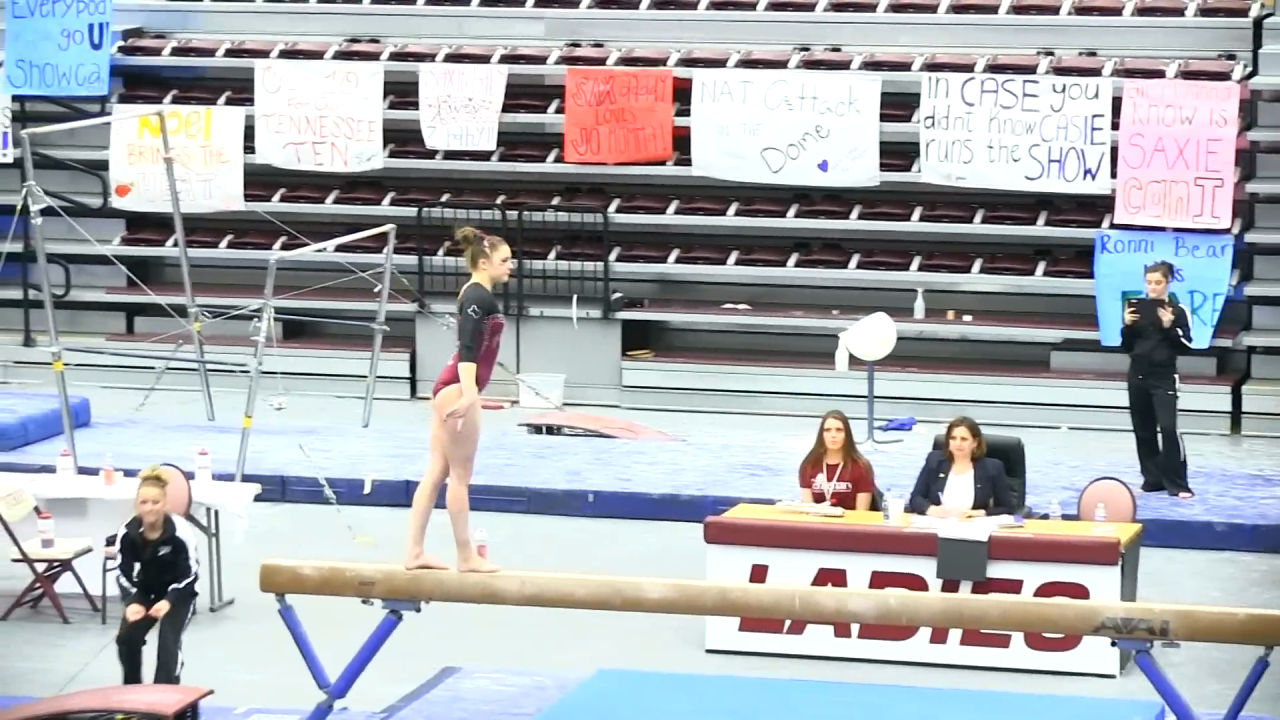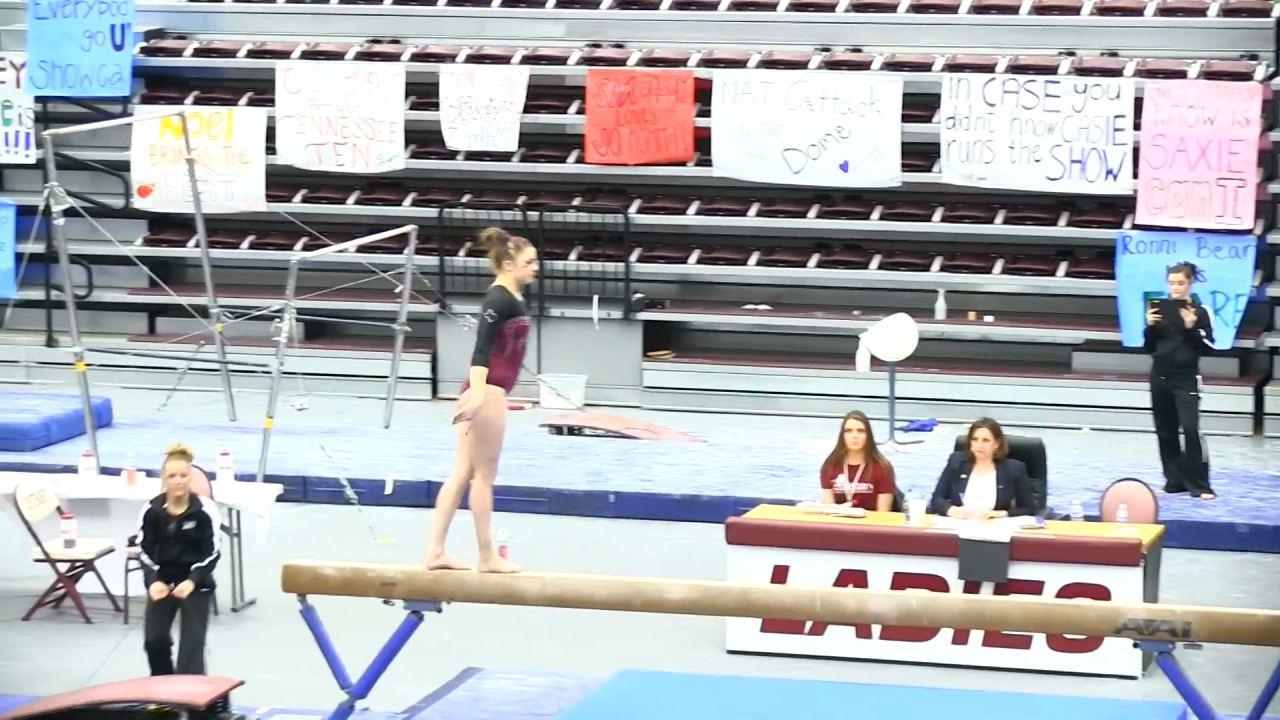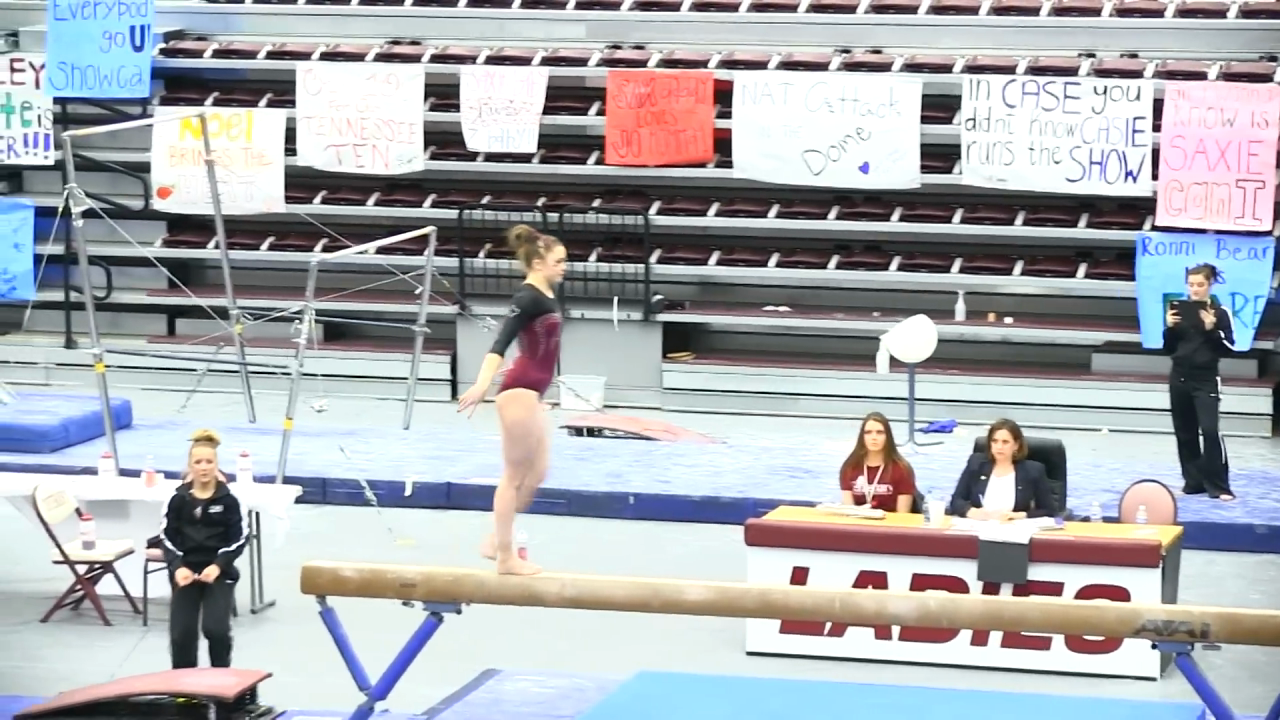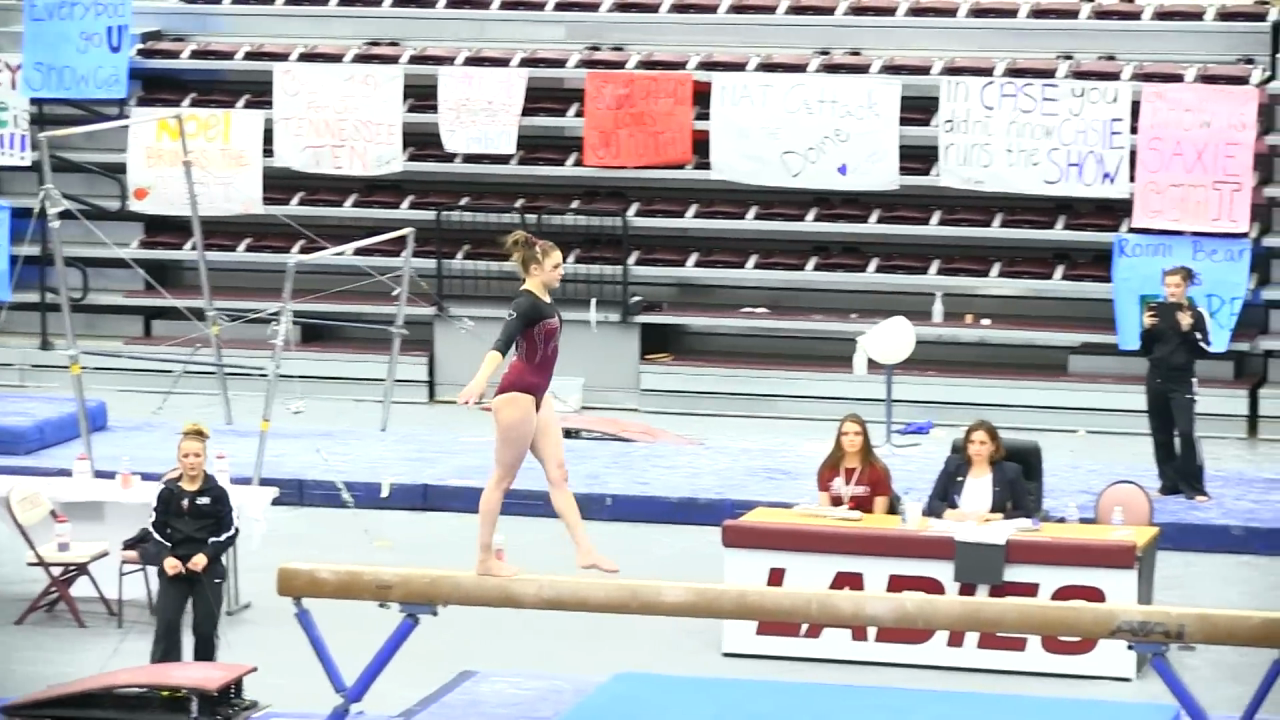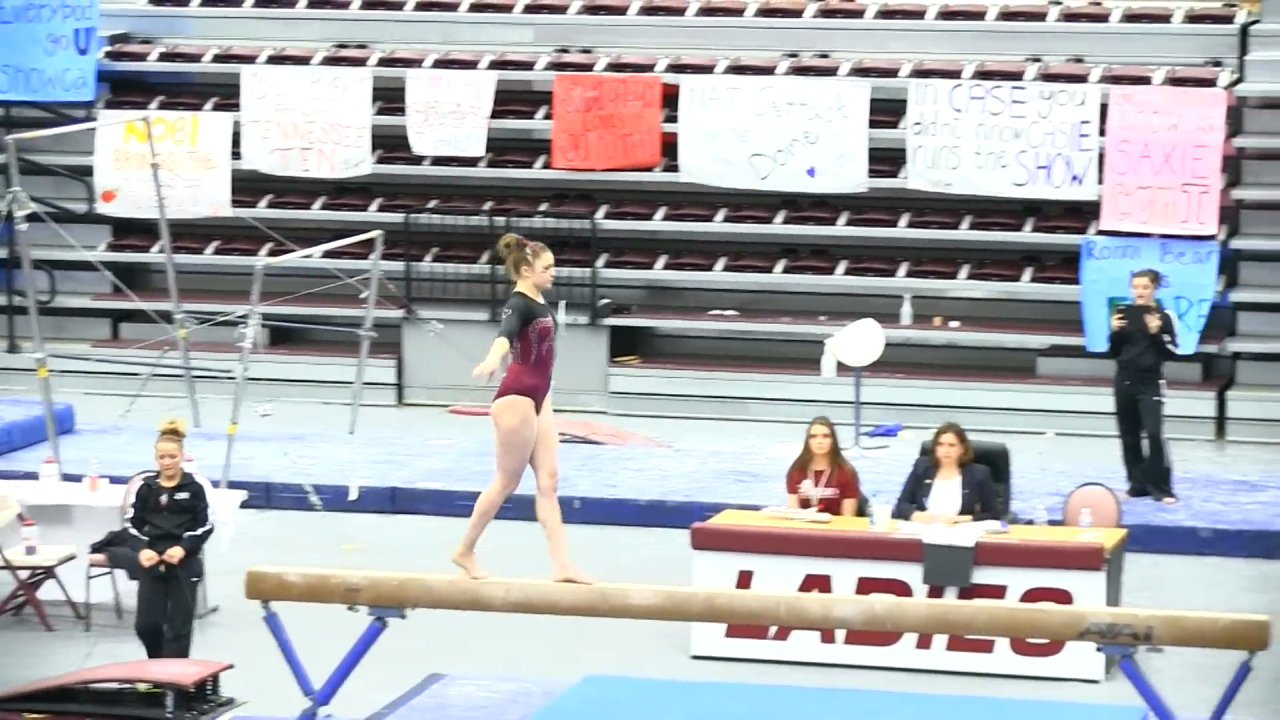
dt=0.2s
person 1, frame 1
left shoulder: (474, 293)
right shoulder: (479, 297)
right elbow: (468, 349)
right wrist: (468, 395)
left hip: (451, 387)
right hip: (458, 388)
left knee: (436, 472)
right knee: (460, 475)
left ankle: (415, 551)
right ankle: (466, 556)
person 1, frame 2
left shoulder: (511, 296)
right shoulder: (500, 300)
right elbow: (482, 350)
right wrist: (477, 397)
left hip: (488, 391)
right hip: (487, 391)
left knee: (463, 473)
right knee: (485, 475)
left ankle: (436, 550)
right ankle: (487, 557)
person 1, frame 3
left shoulder: (544, 294)
right shoulder: (528, 297)
right elbow: (501, 342)
right wrist: (482, 383)
left hip: (530, 392)
right hip: (521, 391)
left knee: (535, 474)
right knee: (515, 477)
left ankle: (496, 541)
right ankle: (506, 557)
person 1, frame 4
left shoulder: (543, 299)
right shoulder: (526, 303)
right elbow: (502, 341)
right wrist: (481, 379)
left hip: (536, 396)
right hip: (516, 395)
left knee: (559, 476)
right knee: (502, 479)
left ankle: (585, 551)
right ankle: (486, 557)
person 1, frame 5
left shoulder: (538, 301)
right shoulder: (519, 304)
right elbow: (506, 332)
right wrist: (493, 358)
left hip: (538, 399)
right hip: (516, 399)
left knee: (549, 483)
right knee: (506, 483)
left ankle: (562, 564)
right ankle: (464, 551)
person 2, frame 1
left shoulder: (1177, 311)
right shoulder: (1137, 308)
left elbow: (1185, 346)
right elbow: (1127, 347)
left wrist: (1169, 327)
right wrist: (1127, 326)
left hip: (1164, 377)
right hip: (1137, 376)
left knee: (1168, 428)
right knee: (1143, 430)
left ankle: (1177, 483)
right ankle: (1153, 478)
person 2, frame 2
left shoulder: (1199, 311)
right shoulder: (1160, 309)
left elbow: (1208, 347)
right elbow: (1149, 347)
left wrist: (1191, 328)
right wrist: (1150, 326)
left hip: (1186, 378)
right hip: (1160, 377)
left knee: (1191, 429)
right knee: (1165, 431)
left ankle: (1199, 484)
right ankle: (1175, 479)
person 2, frame 3
left shoulder: (1219, 313)
right shoulder: (1179, 310)
left elbow: (1228, 348)
right elbow: (1169, 349)
left wrist: (1211, 329)
right wrist: (1169, 328)
left hip: (1205, 380)
right hip: (1179, 378)
left knee: (1210, 430)
right knee: (1184, 432)
left ankle: (1218, 485)
right ankle: (1194, 480)
person 2, frame 4
left shoulder: (1196, 315)
right shoulder: (1156, 312)
left elbow: (1204, 350)
right elbow: (1146, 351)
left wrist: (1188, 331)
right wrist: (1146, 330)
left hip: (1182, 381)
right hip: (1156, 380)
left knee: (1186, 432)
right knee: (1161, 433)
left ankle: (1193, 486)
right ankle: (1170, 481)
person 2, frame 5
left shoulder: (1163, 317)
right shoulder: (1124, 314)
left elbow: (1171, 352)
right elbow: (1114, 352)
left wrist: (1156, 333)
right wrist: (1115, 332)
left hip: (1149, 383)
right hip: (1124, 381)
left knee: (1154, 433)
right knee: (1129, 435)
left ankle: (1161, 487)
right ankle: (1138, 483)
person 3, frame 1
left shoulder: (180, 531)
right shoulder: (128, 532)
left elbow: (189, 574)
right elbow: (123, 573)
left wrist: (168, 601)
right wrist: (130, 602)
left hip: (179, 591)
right hip: (144, 589)
left knee: (169, 644)
right knee: (127, 638)
person 3, frame 2
left shoulder: (205, 510)
right shoulder: (151, 510)
left elbow: (212, 553)
right elbow: (145, 551)
left wrist: (192, 581)
right wrist: (153, 581)
left hip: (197, 582)
right hip: (163, 579)
left knee: (192, 639)
right knee: (154, 639)
person 3, frame 3
left shoulder: (229, 497)
right shoulder: (178, 497)
left elbow: (239, 539)
right elbow: (167, 537)
left wrist: (218, 566)
right wrist: (177, 567)
left hip: (220, 572)
right hip: (186, 572)
left knee: (216, 629)
right knee: (182, 635)
person 3, frame 4
left shoulder: (218, 491)
right shoulder: (167, 491)
left elbow: (230, 531)
right elbow: (156, 529)
left wrist: (207, 555)
right wrist: (166, 556)
left hip: (208, 567)
right hip: (174, 568)
left knee: (205, 629)
right knee: (166, 626)
person 3, frame 5
left shoulder: (197, 486)
right shoulder: (144, 487)
left elbow: (206, 526)
right elbow: (132, 524)
left wrist: (183, 547)
right wrist: (142, 549)
left hip: (185, 565)
right hip: (151, 564)
left knee: (178, 628)
right knee: (146, 625)
